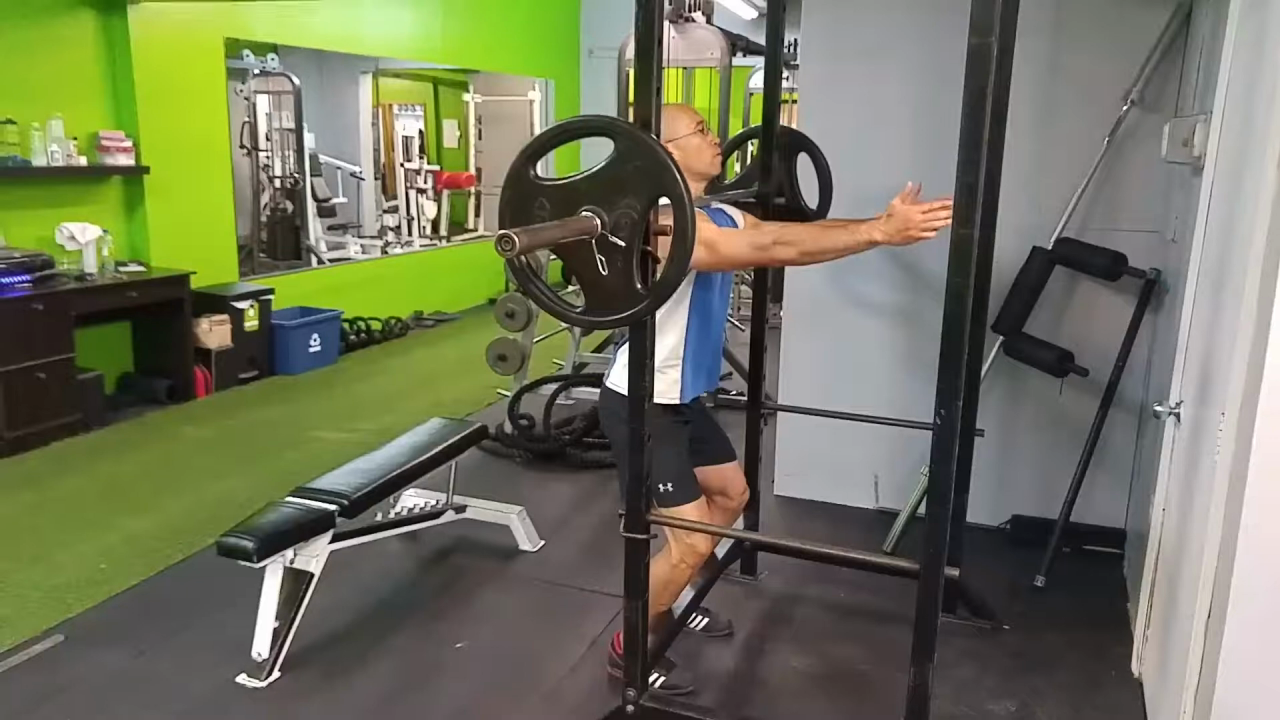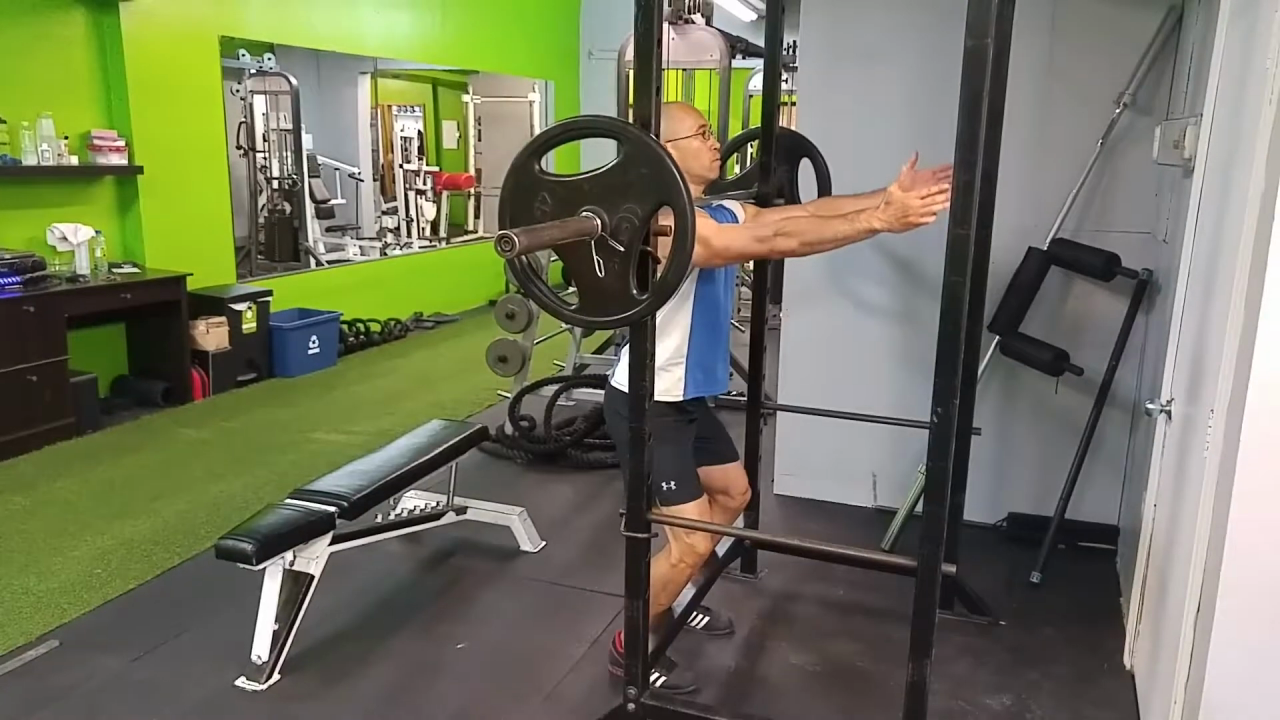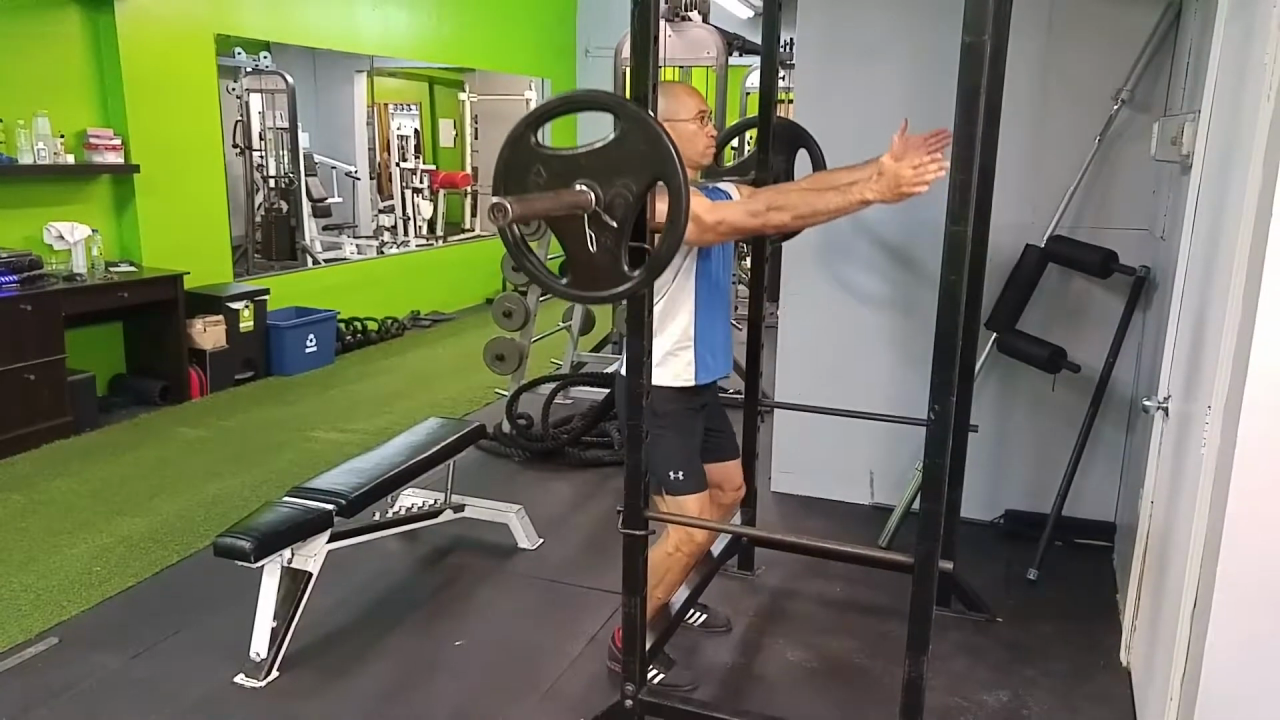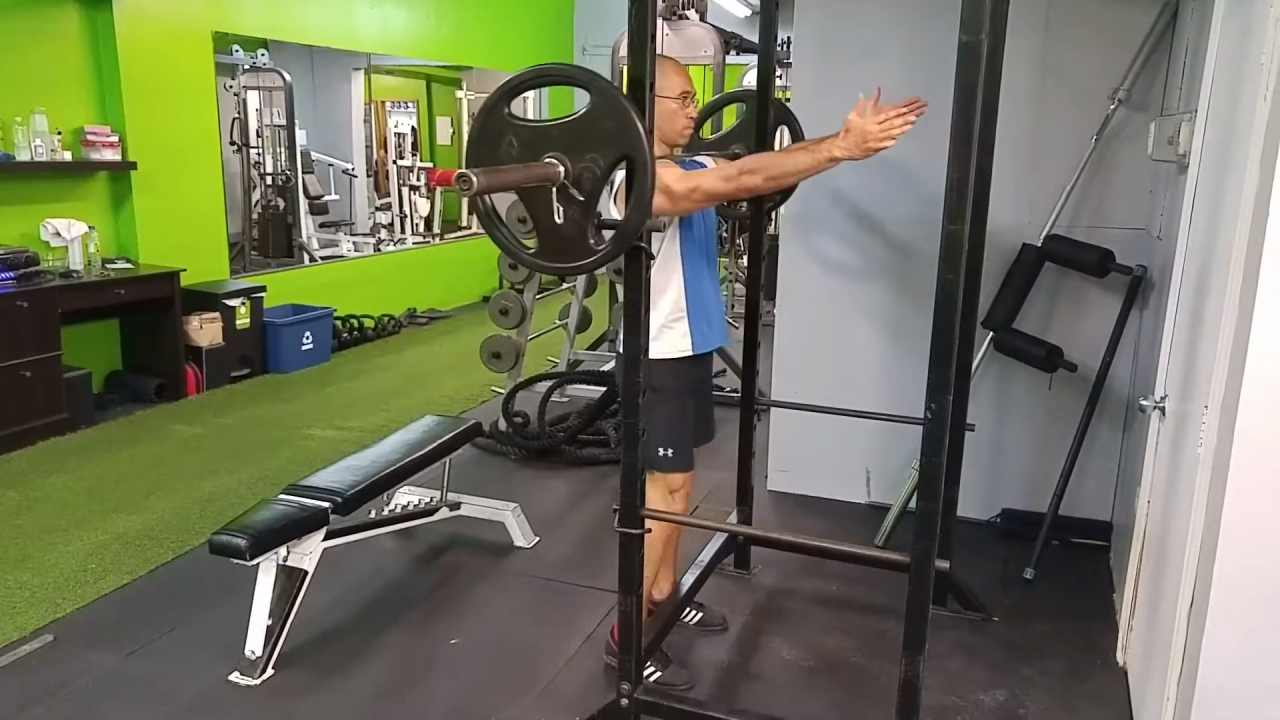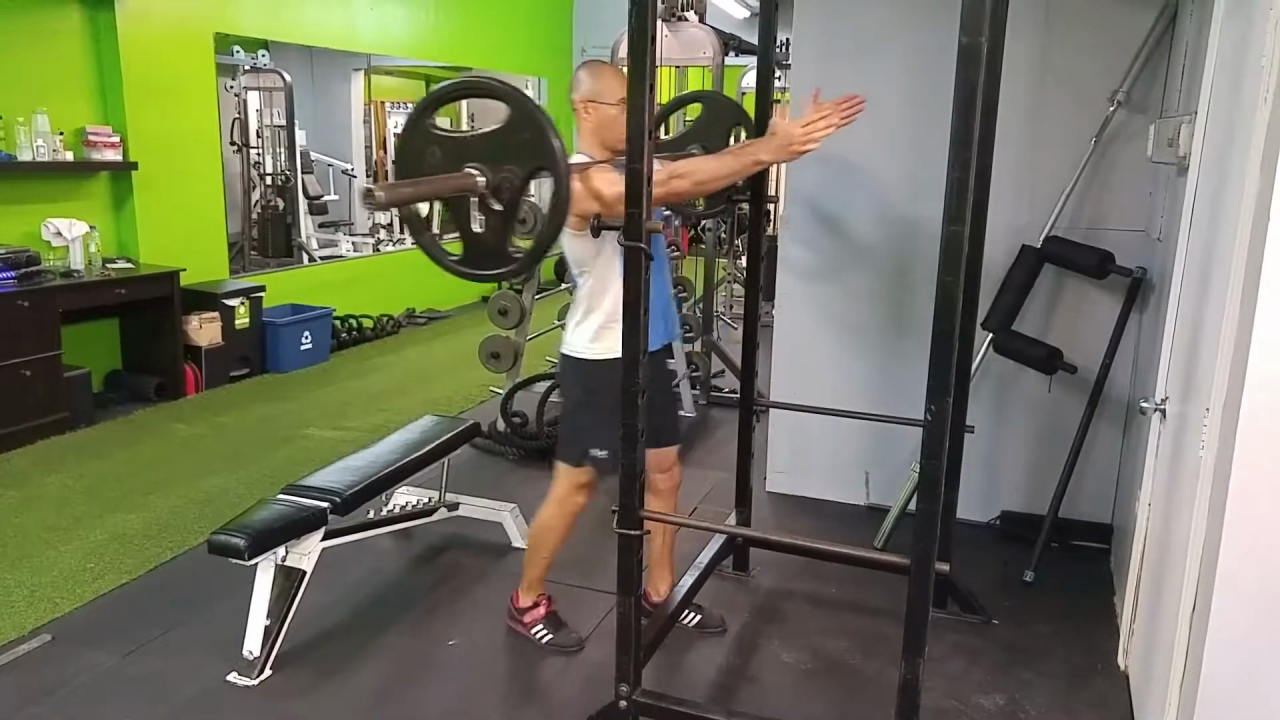
dt=0.5s
person 1, frame 1
left shoulder: (722, 217)
left elbow: (790, 231)
right elbow: (773, 250)
left wrist: (887, 220)
right wrist: (879, 233)
left hip: (681, 397)
right hip: (641, 403)
left knee: (731, 495)
right knee: (692, 540)
left ankle: (668, 602)
right ankle: (629, 647)
person 1, frame 2
left shoulder: (725, 213)
left elbow: (802, 213)
right elbow: (774, 241)
left wrist: (890, 195)
right wrist: (879, 222)
left hip: (689, 395)
right hip: (646, 403)
left knee: (733, 494)
right knee: (693, 540)
left ankle: (669, 600)
right ankle: (629, 646)
person 1, frame 3
left shoulder: (717, 195)
right shoulder: (666, 204)
left elbow: (795, 191)
right elbow: (769, 218)
left wrist: (882, 166)
right wrist: (873, 192)
left hip: (698, 383)
right hip: (658, 390)
left knee: (728, 492)
right knee: (690, 529)
left ankle: (667, 597)
right ankle: (629, 642)
person 1, frame 4
left shoulder: (693, 169)
right shoulder: (642, 179)
left elbow: (764, 163)
right elbow: (742, 182)
left wrist: (848, 135)
right wrist: (841, 149)
left hip: (693, 351)
right hip: (657, 360)
left knee: (678, 485)
right knee: (664, 496)
left ankle: (660, 597)
right ankle: (628, 639)
person 1, frame 5
right shoulder: (583, 184)
left elbow: (693, 173)
right elbow: (672, 186)
left wrist: (783, 139)
right wrist: (770, 152)
left hip: (648, 354)
right hip: (599, 362)
left knee: (664, 476)
right knee: (573, 491)
left ankle: (659, 595)
right ankle: (527, 602)
